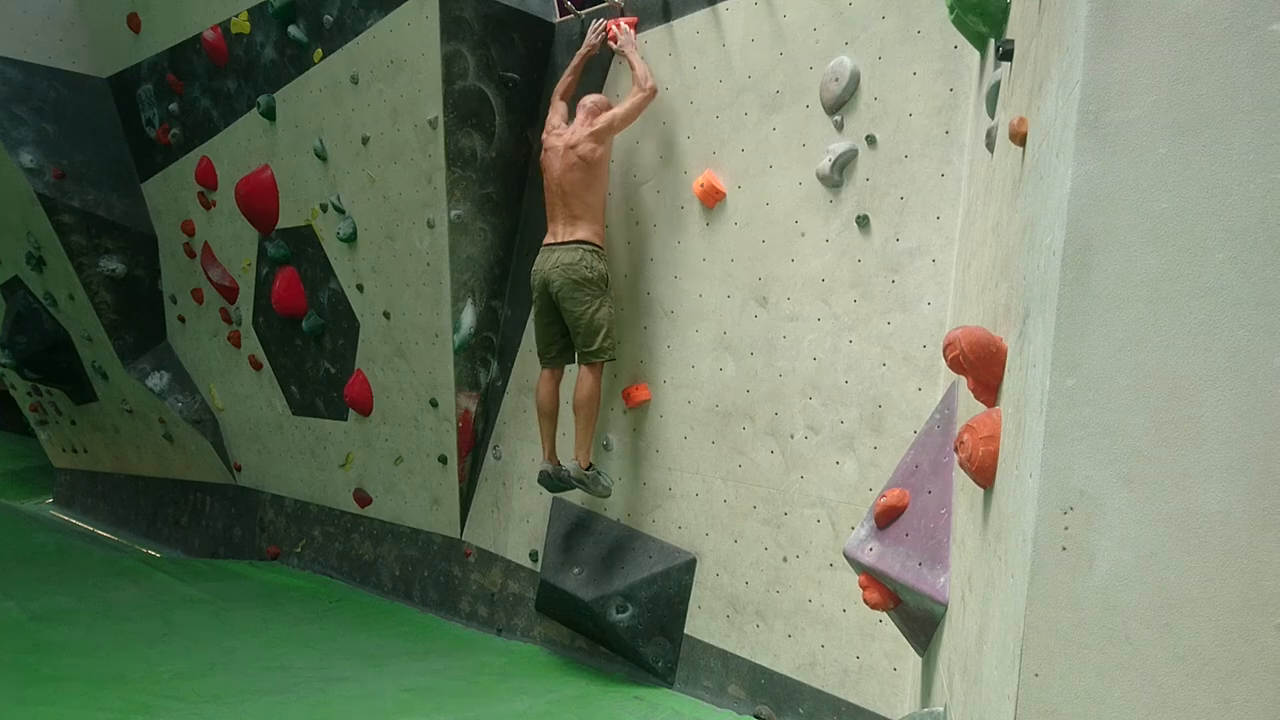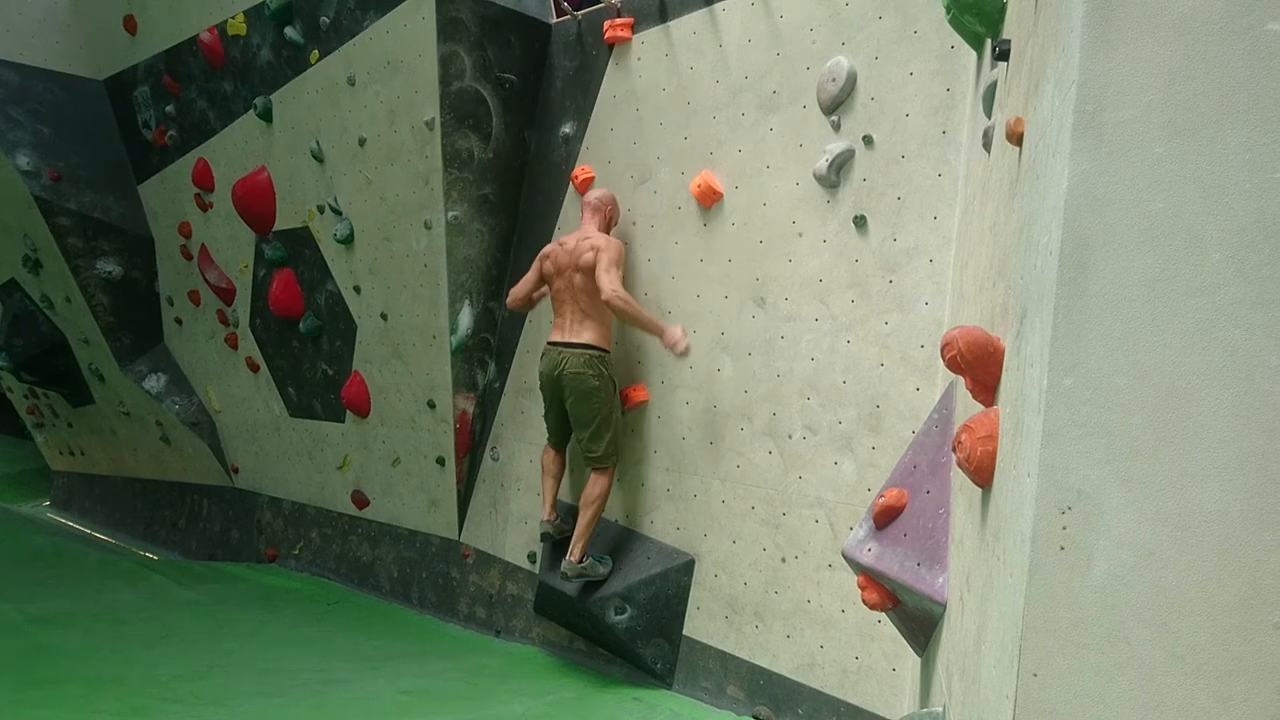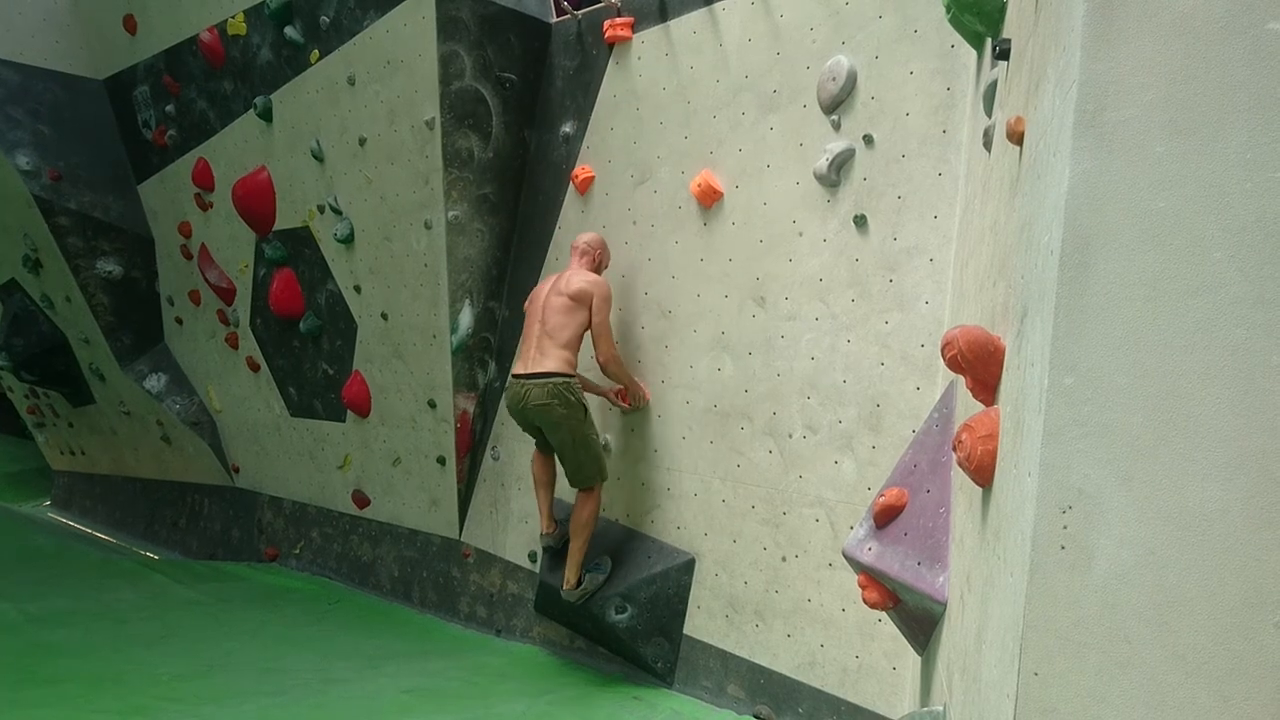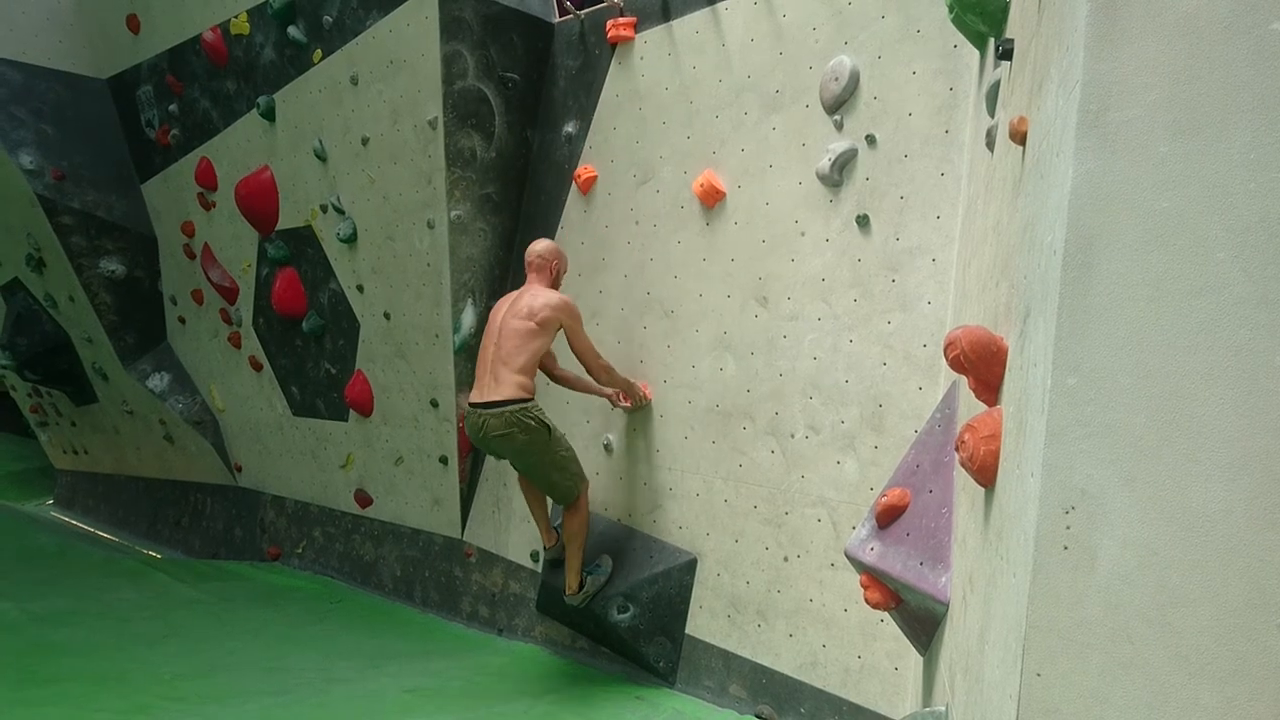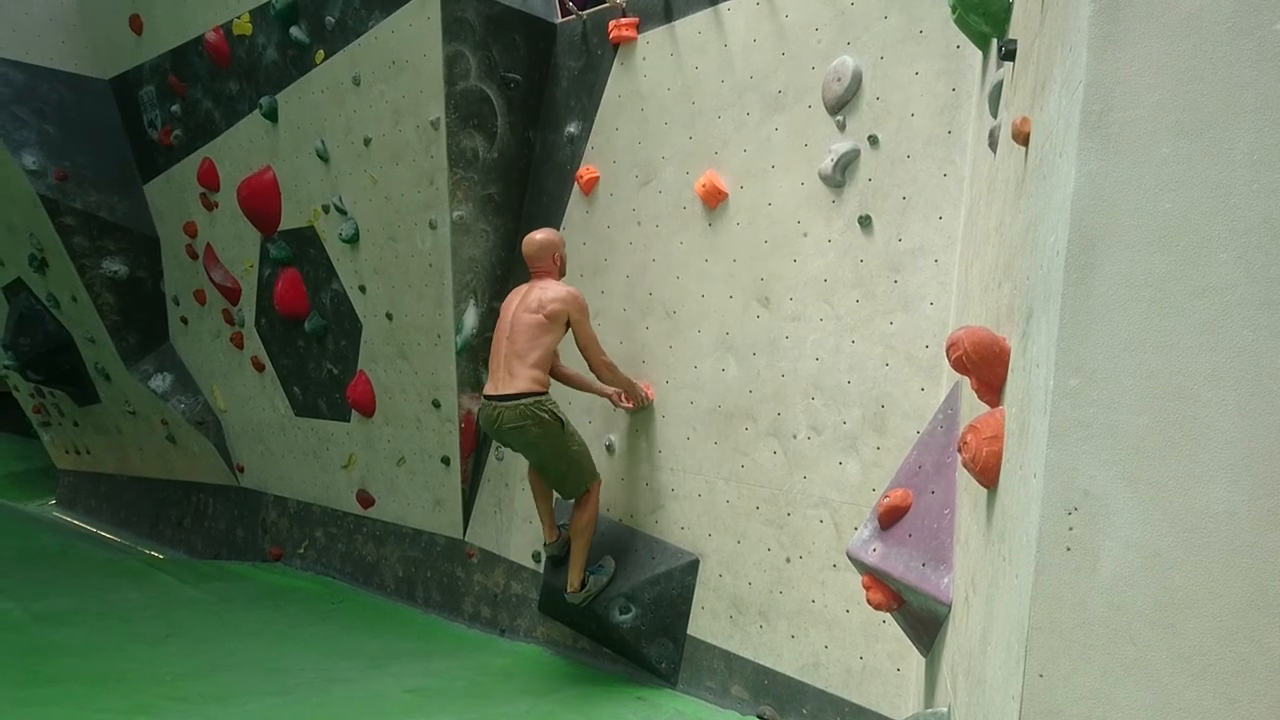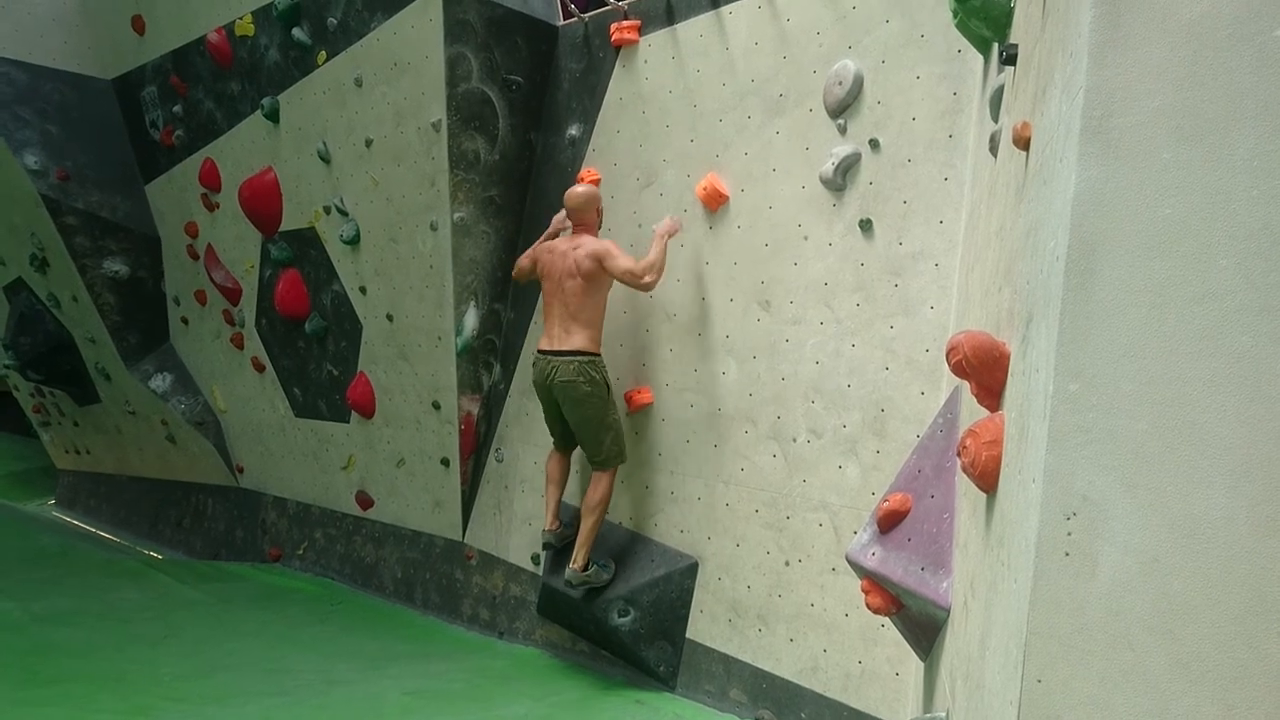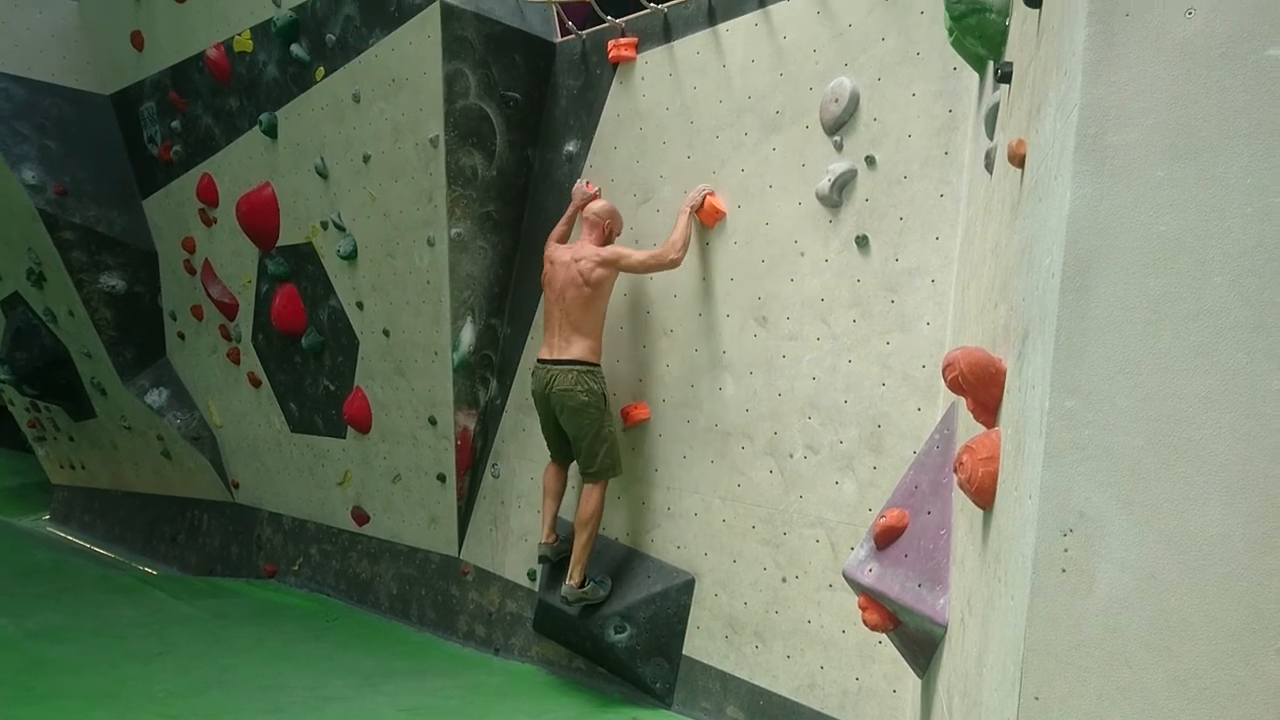
dt=0.3s
person 1, frame 1
left shoulder: (551, 138)
right shoulder: (594, 134)
left elbow: (560, 93)
right elbow: (646, 89)
left wrist: (586, 50)
right wrist: (627, 48)
left hip: (544, 262)
right hip: (579, 262)
left knee: (551, 366)
right knee: (591, 363)
left ankle: (550, 463)
right ankle: (582, 464)
person 1, frame 2
left shoulder: (551, 251)
right shoulder: (606, 245)
left elbow: (514, 301)
right elbow: (611, 294)
right wrist: (663, 330)
left hip: (551, 357)
right hip: (587, 361)
left knee: (556, 441)
right knee: (602, 464)
left ankle: (548, 517)
right ankle: (576, 557)
person 1, frame 3
left shoulder: (541, 287)
right shoulder: (594, 285)
right elbow: (605, 357)
left wrist: (602, 390)
right wrist: (633, 386)
left hip: (516, 389)
right hip: (552, 390)
left knee: (544, 445)
right knee: (590, 484)
left ankle: (549, 530)
right ankle: (573, 579)
person 1, frame 4
left shoulder: (504, 304)
right shoulder: (557, 303)
right elbow: (597, 366)
left wrist: (604, 393)
right wrist: (630, 387)
left hip: (474, 419)
right hip: (512, 417)
left knee: (529, 463)
right knee: (576, 492)
left ankle: (551, 543)
right ankle: (575, 585)
person 1, frame 5
left shoulder: (514, 298)
right shoulder: (566, 296)
right elbow: (600, 365)
left wrist: (606, 393)
right wrist: (632, 387)
left hip: (489, 411)
right hip: (526, 410)
left knee: (542, 454)
right knee: (588, 488)
left ankle: (553, 539)
right ankle: (577, 583)
person 1, frame 6
left shoulder: (546, 250)
right shoulder: (598, 250)
left elbow: (518, 272)
right elbow: (646, 278)
left wrist: (551, 233)
right wrist: (662, 236)
left hip: (543, 363)
right hip: (580, 369)
left knee: (562, 445)
right knee: (605, 465)
left ankle: (551, 528)
right ankle: (579, 565)
person 1, frame 7
left shoulder: (553, 256)
right shoulder: (605, 257)
right elbow: (671, 256)
left wrist: (575, 205)
right wrist: (687, 209)
left hip: (543, 373)
right hip: (579, 378)
left knee: (559, 458)
right knee: (595, 477)
left ankle: (548, 539)
right ankle: (576, 580)
